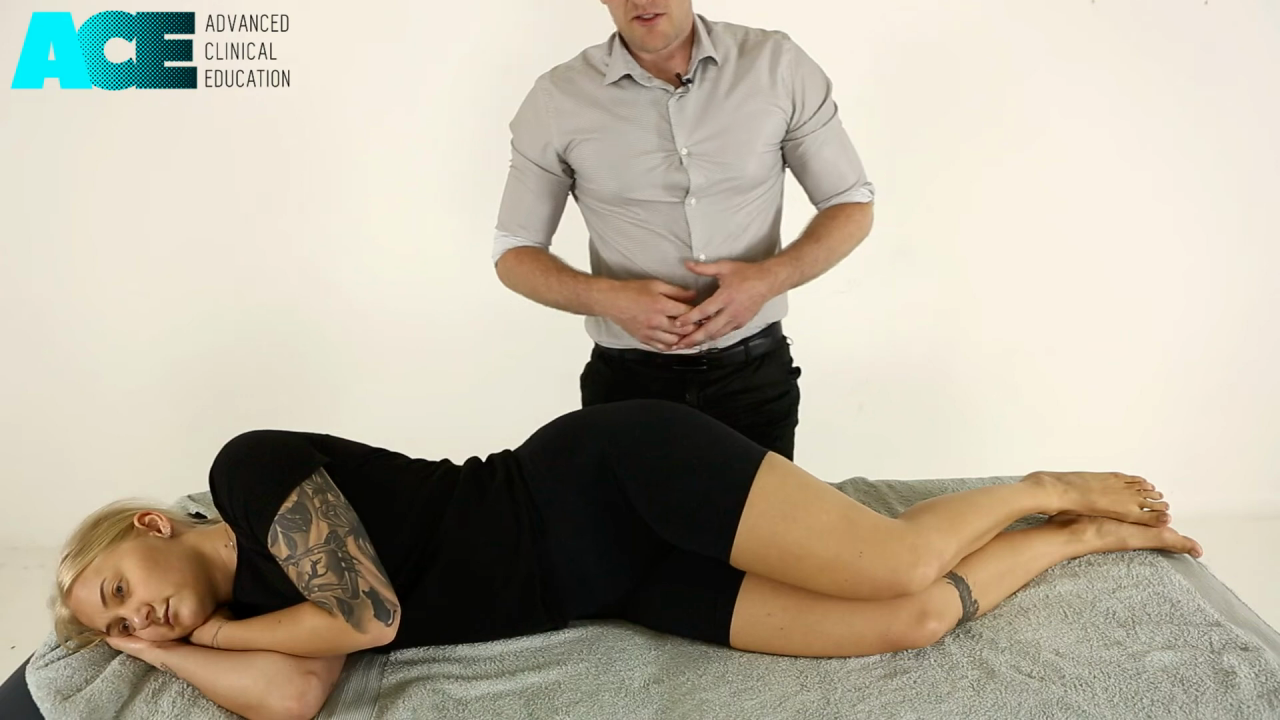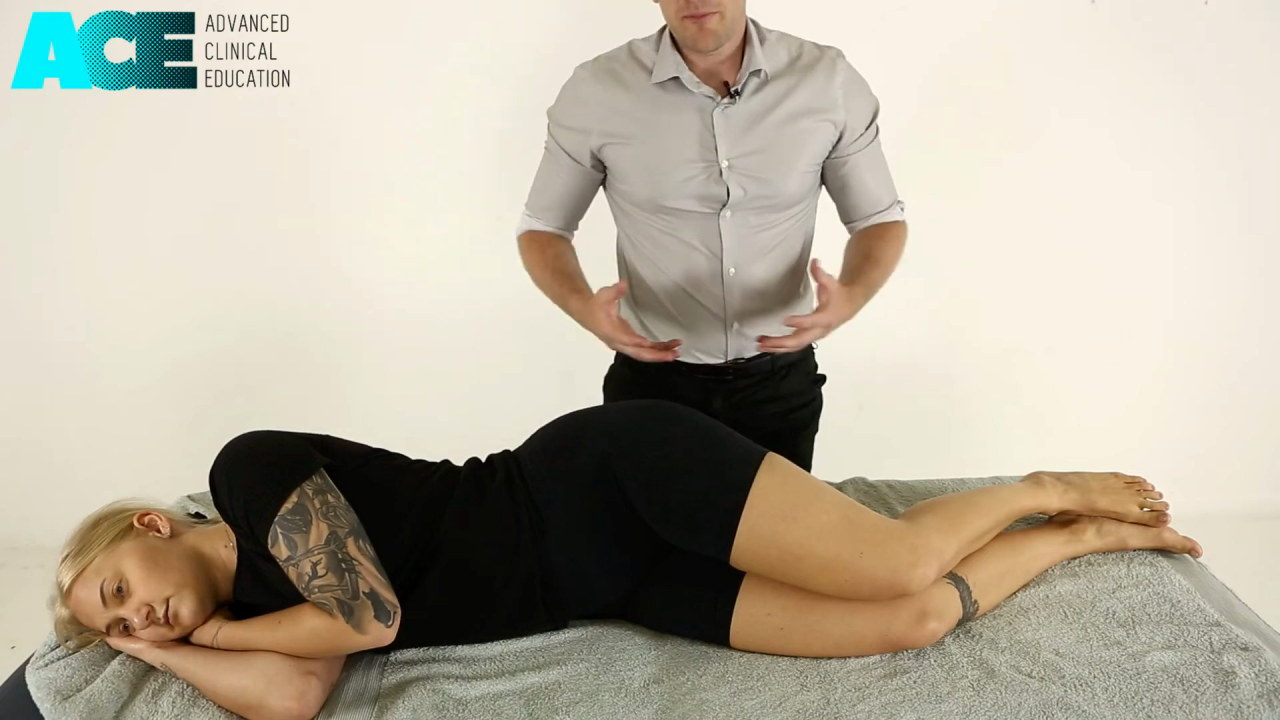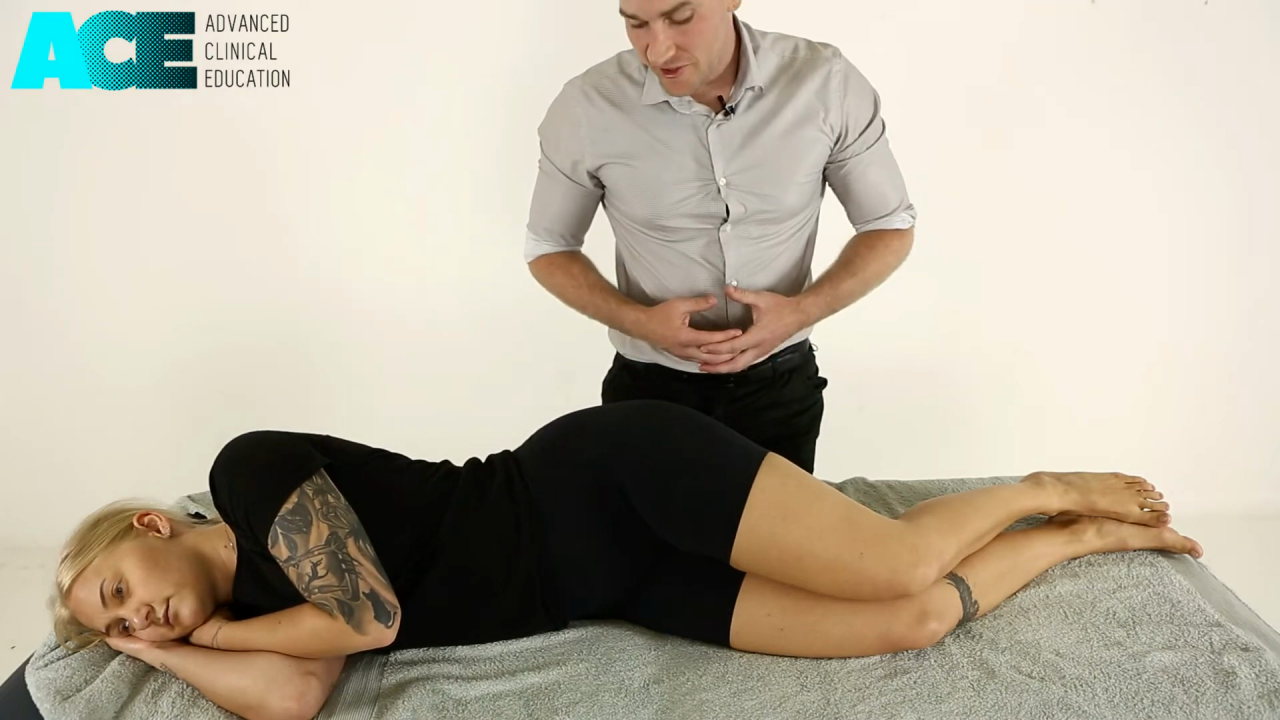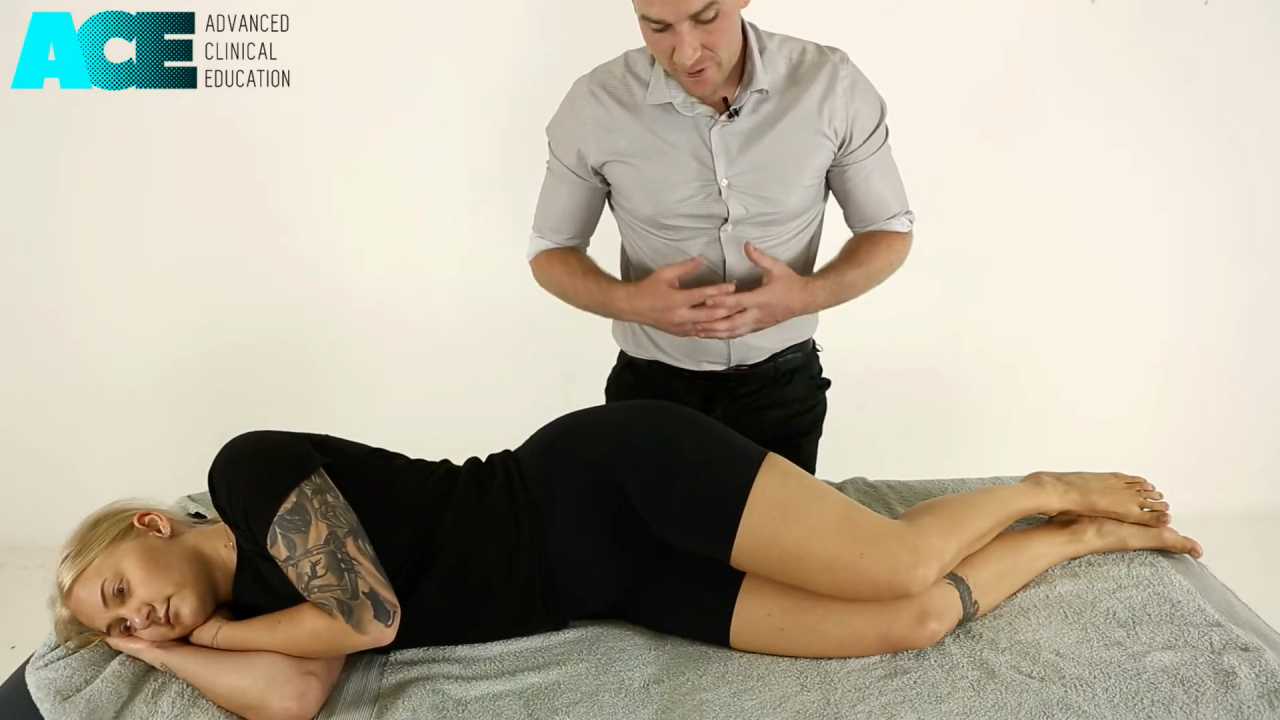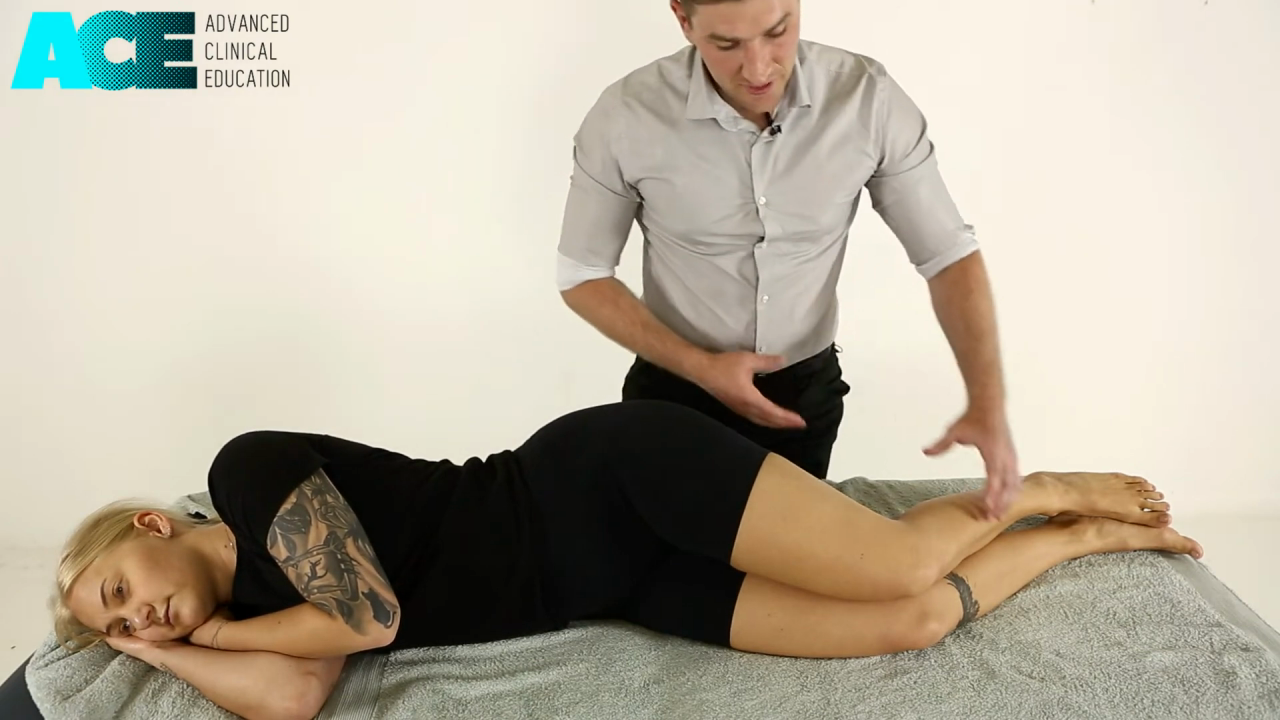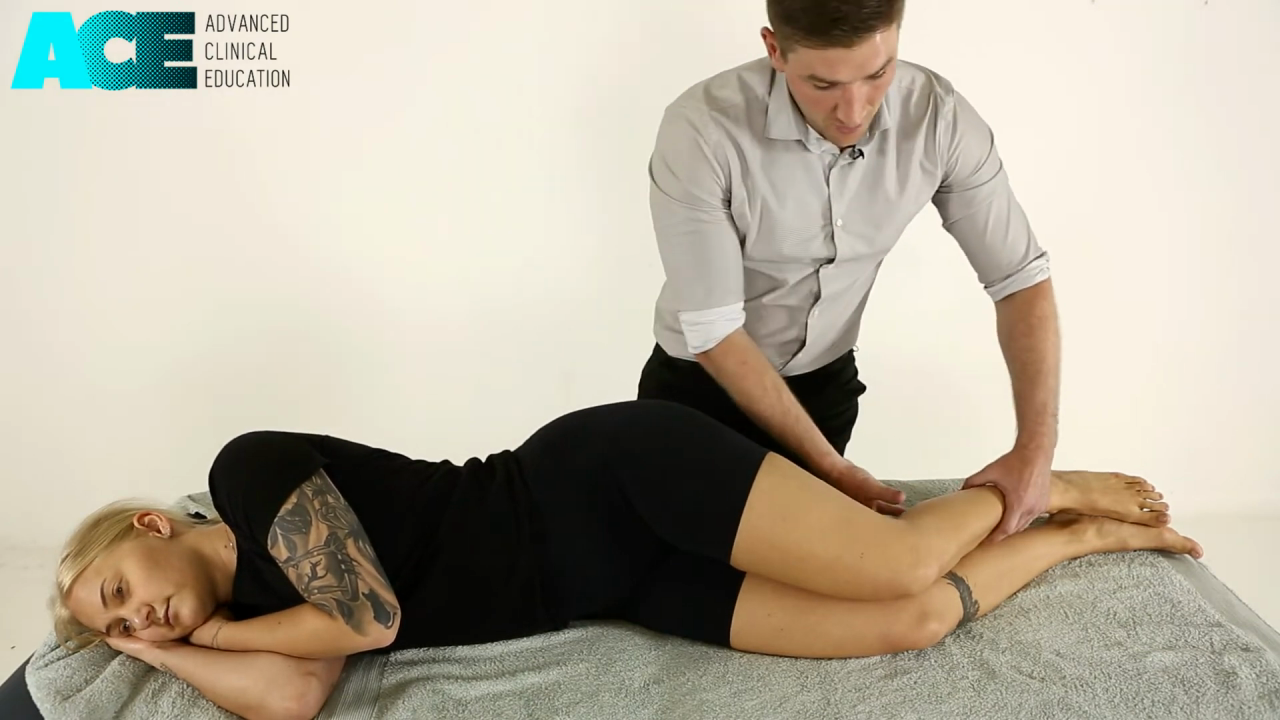
dt=0.7s
person 1, frame 1
left shoulder: (252, 469)
right shoulder: (265, 603)
left elbow: (374, 612)
left wrist: (213, 626)
left hip: (613, 472)
right hip: (623, 586)
left knee: (899, 564)
right knee: (909, 617)
left ankle: (1048, 489)
right ankle: (1086, 536)
person 1, frame 2
left shoulder: (251, 470)
right shoulder: (265, 605)
left elbow: (373, 615)
left wrist: (214, 625)
left hip: (612, 472)
right hip: (621, 583)
left knee: (900, 570)
right knee: (911, 620)
left ankle: (1051, 489)
right ankle: (1086, 536)
person 1, frame 3
left shoulder: (251, 471)
right shoulder: (263, 603)
left elbow: (372, 615)
left wrist: (214, 627)
left hip: (609, 476)
right hip: (622, 587)
left knee: (899, 568)
right knee: (909, 621)
left ankle: (1051, 491)
right ankle: (1084, 536)
person 1, frame 4
left shoulder: (250, 470)
right shoulder: (264, 604)
left elbow: (373, 613)
left wrist: (209, 626)
left hip: (611, 473)
right hip: (624, 587)
left knee: (900, 568)
right knee: (911, 619)
left ankle: (1049, 489)
right ankle: (1084, 537)
person 1, frame 5
left shoulder: (249, 472)
right shoulder: (263, 604)
left elbow: (372, 614)
left wrist: (209, 625)
left hip: (612, 476)
right hip: (623, 590)
left knee: (900, 570)
right knee: (910, 622)
left ankle: (1042, 489)
right ankle: (1081, 537)
person 1, frame 6
left shoulder: (249, 471)
right shoulder: (262, 605)
left elbow: (373, 616)
left wrist: (211, 621)
left hip: (609, 475)
right hip: (618, 587)
left knee: (900, 571)
right knee: (914, 620)
left ankle: (1041, 483)
right ankle: (1074, 536)
person 2, frame 1
left shoulder: (778, 65)
right shoulder: (556, 99)
left elbow: (852, 205)
right elbow: (513, 253)
left wrist: (770, 277)
right wrist: (608, 298)
left hip: (755, 372)
right hip: (627, 379)
person 2, frame 2
left shoulder: (828, 82)
right shoulder: (596, 91)
left elbow: (880, 218)
right elbow: (542, 228)
left wrist: (853, 298)
right wrist: (581, 307)
left hip: (780, 381)
right hip: (651, 380)
person 2, frame 3
left shoulder: (826, 82)
right shoulder: (586, 107)
left elbow: (891, 226)
right elbow: (548, 248)
left wrist: (802, 311)
right wrist: (638, 321)
left hip: (781, 384)
right hip: (650, 387)
person 2, frame 4
left shoulder: (831, 85)
right shoulder: (595, 105)
left elbow: (891, 230)
right elbow: (549, 251)
left wrist: (808, 295)
right wrist: (630, 302)
left hip: (783, 384)
right hip: (654, 386)
person 2, frame 5
left shoulder: (868, 99)
right shoulder: (624, 119)
left elbow: (950, 253)
right elbow: (581, 278)
left wrist: (987, 398)
right wrist: (701, 368)
left hip: (806, 389)
right hip: (674, 389)
person 2, frame 6
left shoulder: (939, 117)
right shoulder: (701, 129)
left elbow: (1022, 279)
right elbow: (712, 331)
left wrist: (1036, 447)
right wrist: (829, 470)
left hip: (824, 384)
right hip: (700, 386)
